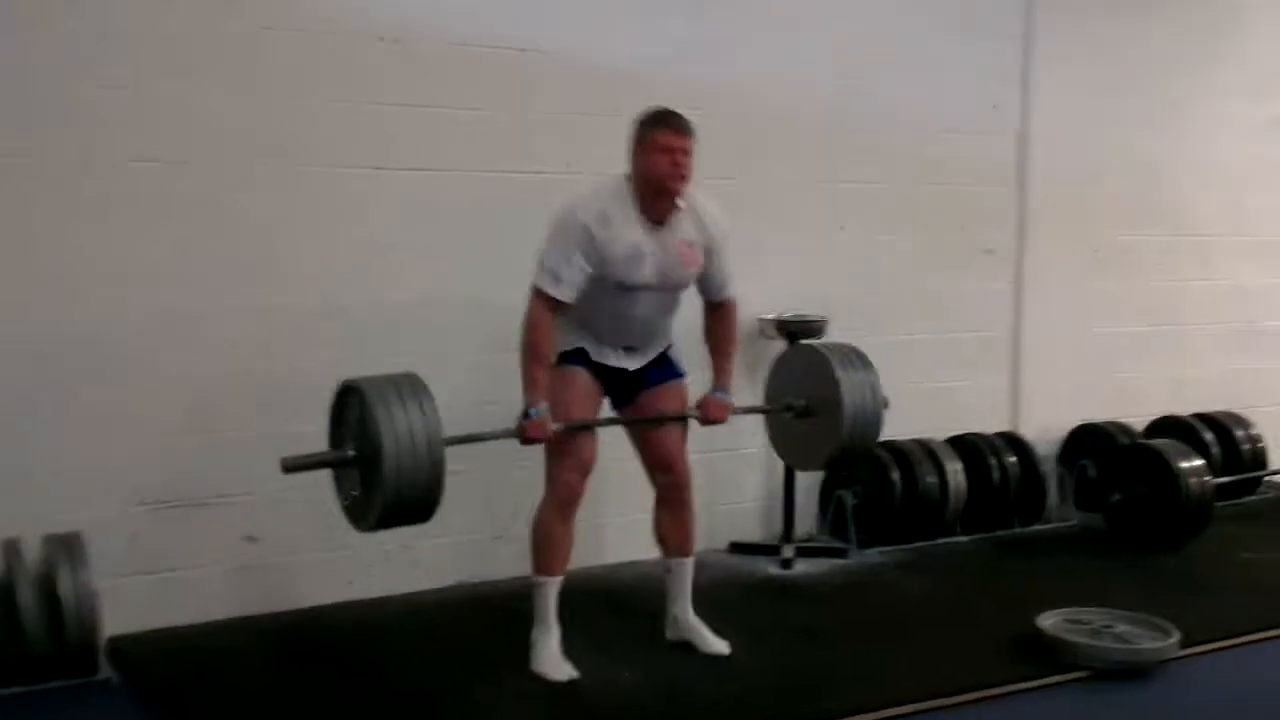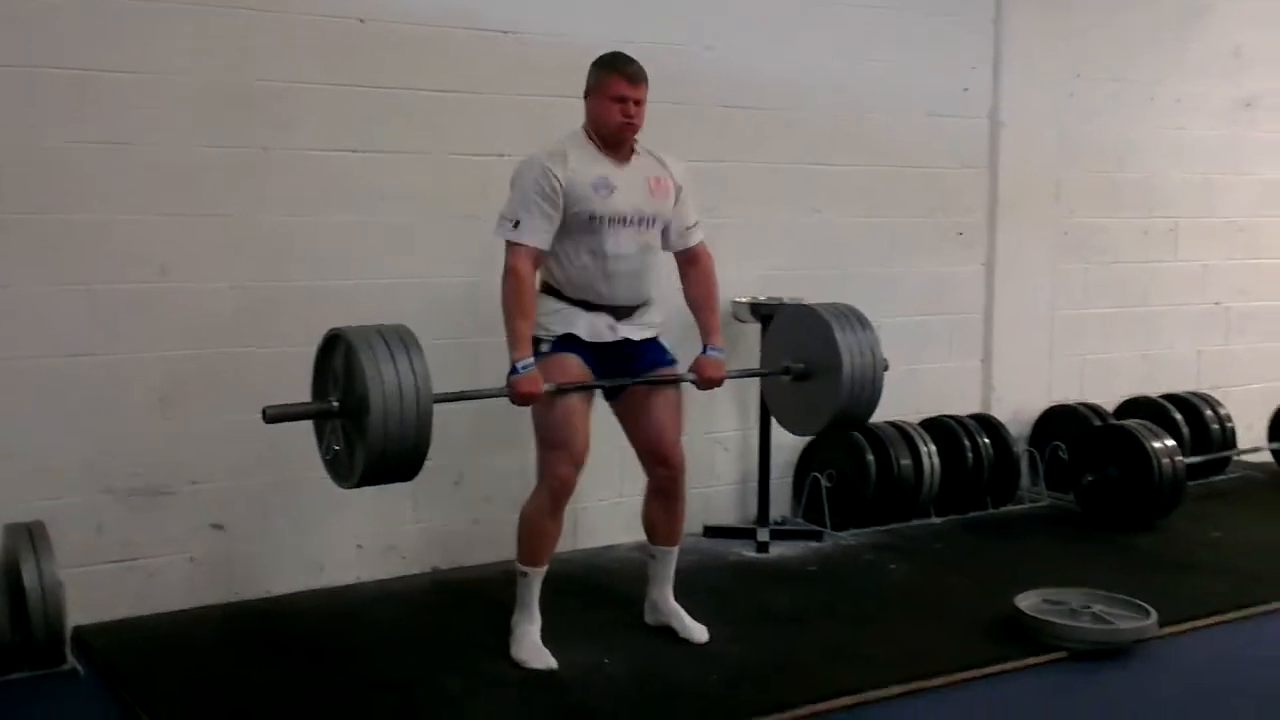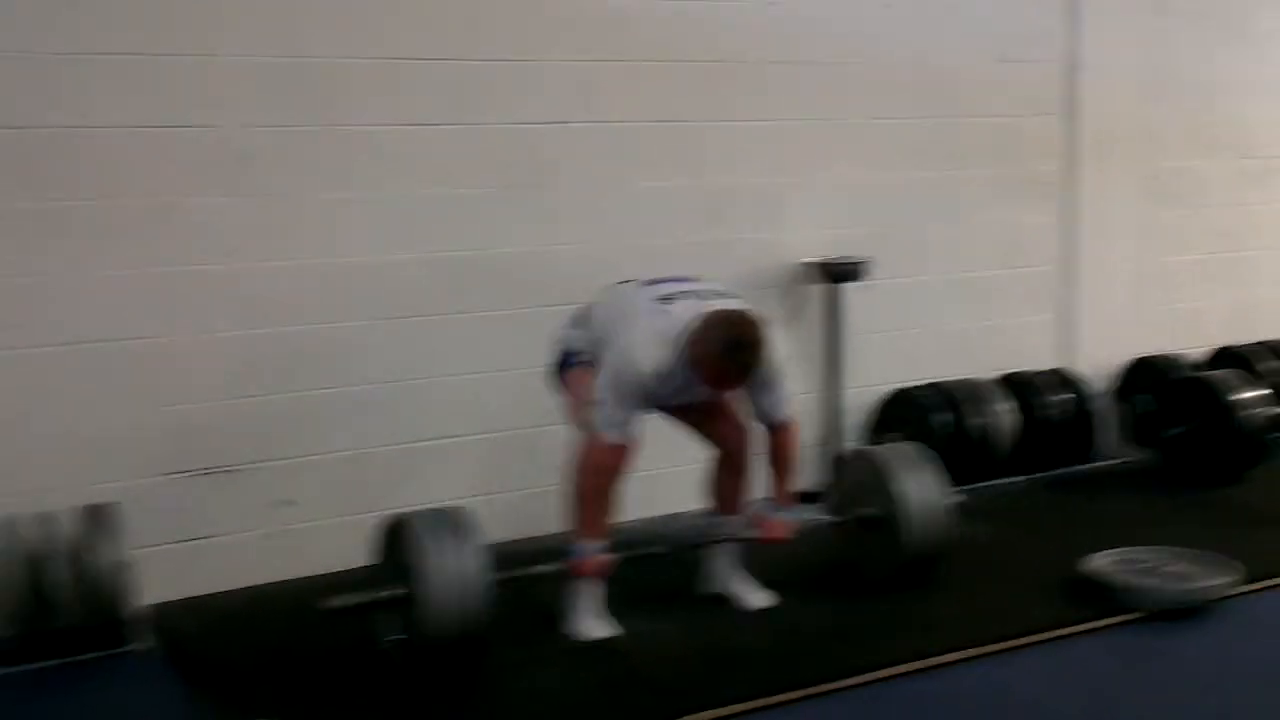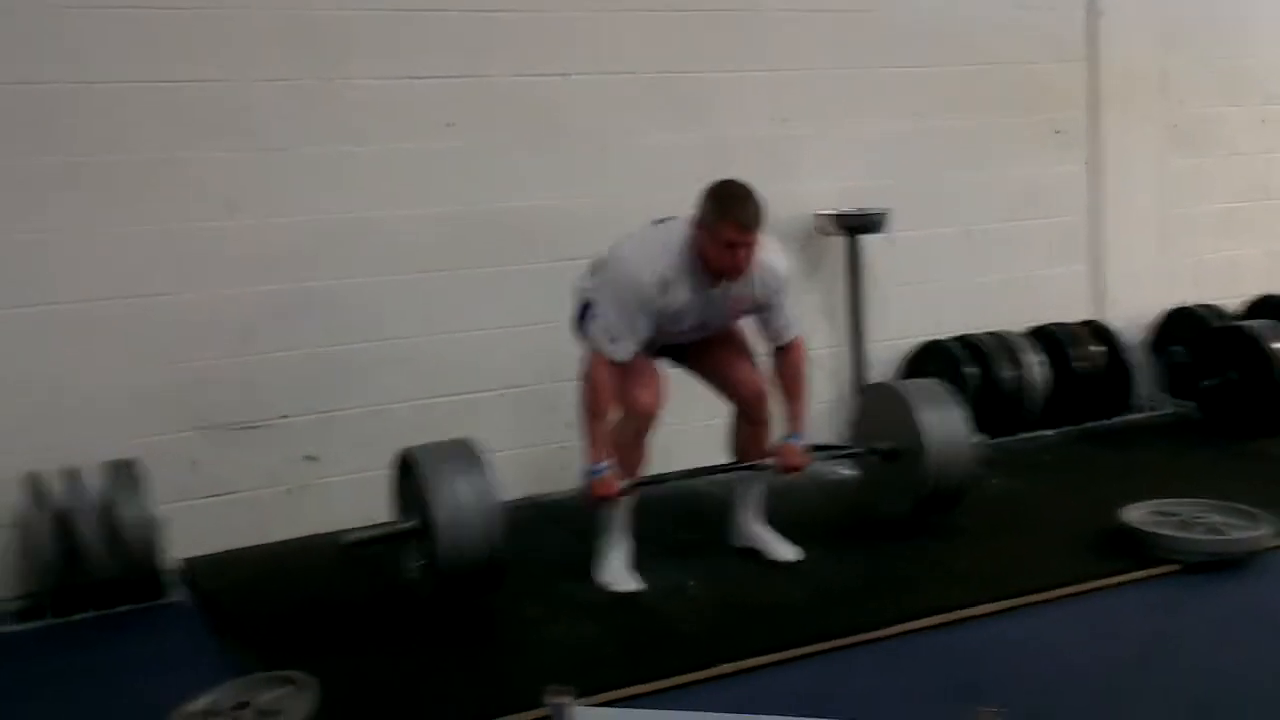
dt=0.7s
person 1, frame 1
left shoulder: (704, 225)
right shoulder: (590, 217)
left elbow: (721, 307)
right elbow: (543, 309)
left wrist: (721, 388)
right wrist: (536, 406)
left hip: (648, 355)
right hip: (578, 348)
left knee: (674, 477)
right knee: (567, 481)
left ankle: (681, 613)
right ankle: (545, 632)
person 1, frame 2
left shoulder: (664, 172)
right shoulder: (550, 167)
left elbow: (695, 258)
right elbow: (520, 263)
left wrist: (712, 346)
right wrist: (522, 363)
left hip: (639, 340)
right hip: (565, 332)
left knee: (668, 466)
right knee: (561, 473)
left ankle: (661, 599)
right ankle: (526, 619)
person 1, frame 3
left shoulder: (756, 349)
right shoulder: (640, 356)
left elbow: (781, 427)
right elbow: (600, 449)
left wrist: (780, 508)
right wrist: (586, 546)
right hip: (591, 349)
left knee: (735, 439)
right knee: (612, 454)
left ankle: (722, 566)
right ankle: (584, 591)
person 1, frame 4
left shoulder: (769, 268)
right shoulder: (643, 269)
left elbow: (788, 345)
right elbow: (601, 364)
left wrist: (794, 436)
right wrist: (600, 465)
left hip: (699, 322)
right hip: (612, 309)
left knee: (753, 393)
right knee: (642, 404)
left ankle: (749, 523)
right ankle: (614, 544)
